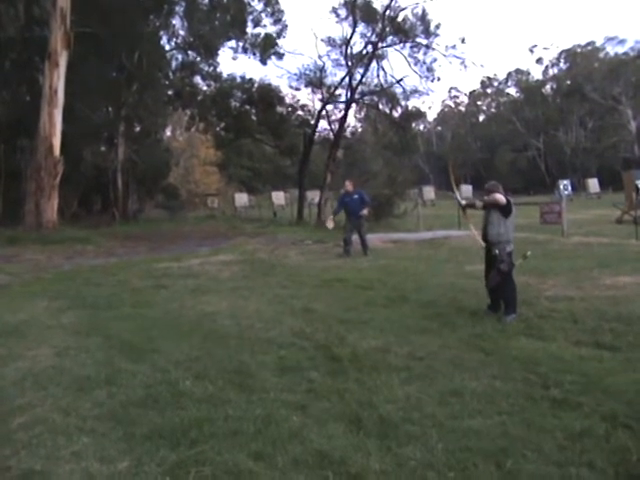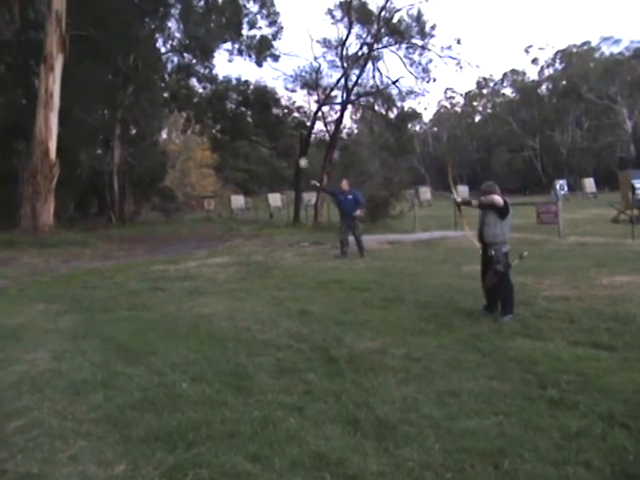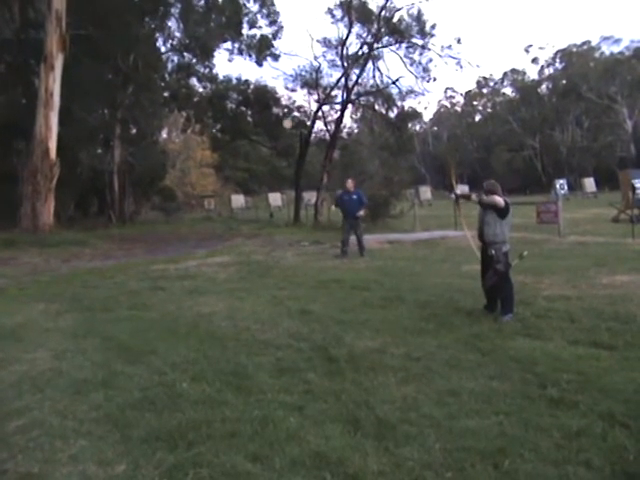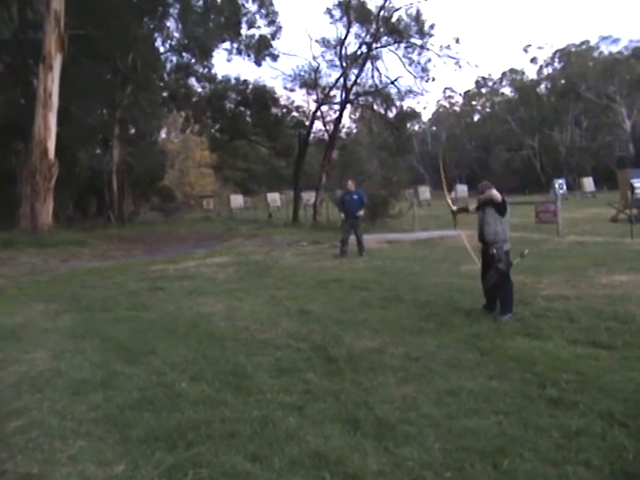
dt=0.5s
person 1, frame 1
left shoulder: (505, 203)
right shoulder: (492, 204)
left elbow: (497, 197)
right elbow: (480, 204)
left wrist: (487, 200)
right wrist: (467, 204)
left hip: (502, 248)
right hip: (491, 247)
left knee: (505, 280)
right knee: (491, 279)
left ankle: (510, 311)
right ankle: (495, 306)
person 1, frame 2
left shoulder: (502, 205)
right shoulder: (488, 205)
left elbow: (495, 198)
right elbow: (475, 203)
left wrist: (484, 200)
right wrist: (462, 201)
left hip: (499, 249)
right hip: (487, 248)
left knee: (502, 280)
right knee: (487, 279)
left ankle: (507, 312)
right ankle: (491, 307)
person 1, frame 3
left shoulder: (502, 205)
right shoulder: (486, 203)
left elbow: (496, 199)
right elbow: (474, 197)
left wrist: (484, 200)
right wrist: (461, 195)
left hip: (498, 248)
right hip: (487, 247)
left knee: (502, 280)
right knee: (487, 278)
left ankle: (507, 311)
right ankle: (491, 306)
person 1, frame 4
left shoulder: (499, 203)
right shoulder: (485, 204)
left elbow: (493, 193)
right elbow: (474, 207)
left wrist: (480, 199)
left hip: (499, 248)
right hip: (487, 247)
left knee: (502, 279)
right knee: (487, 278)
left ankle: (506, 311)
right ankle: (490, 305)
